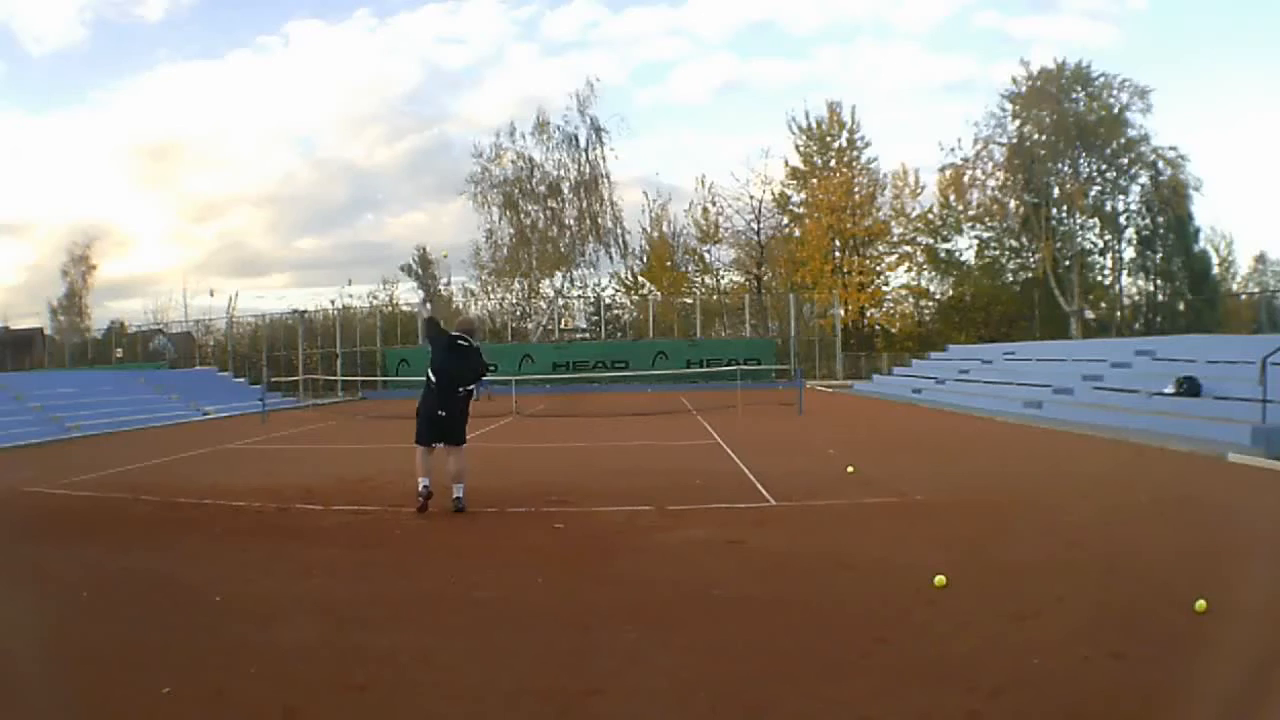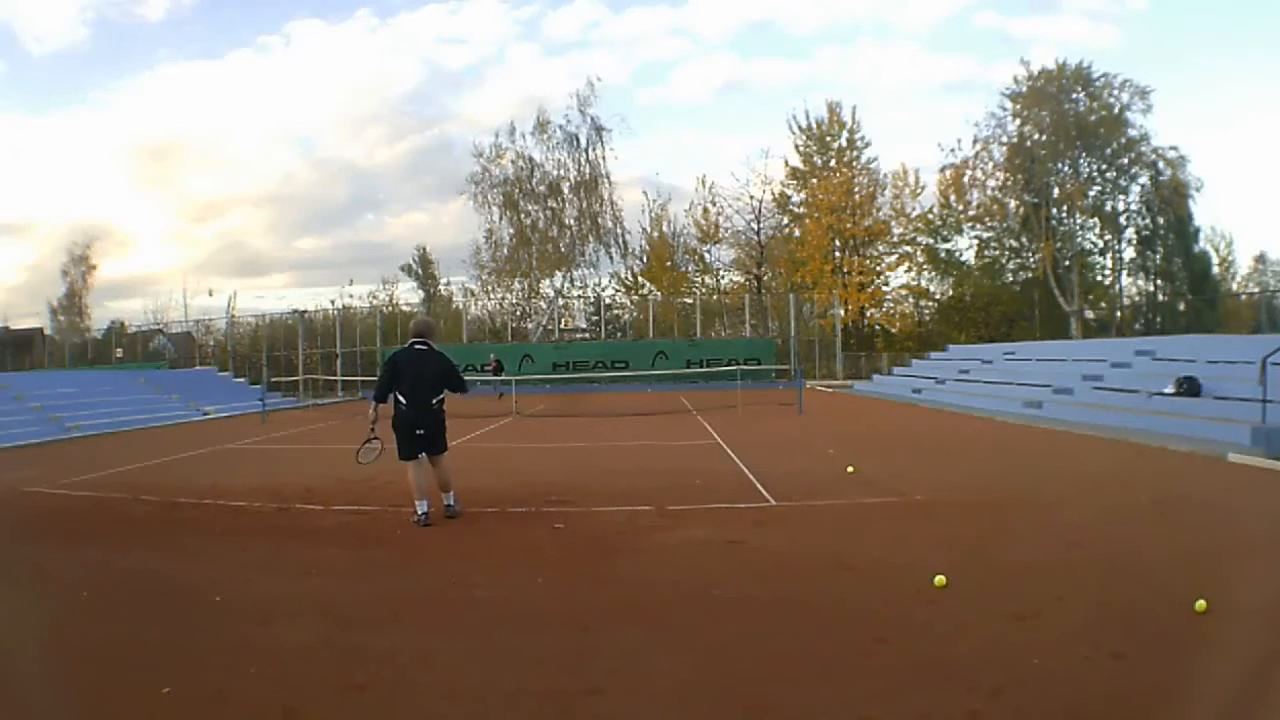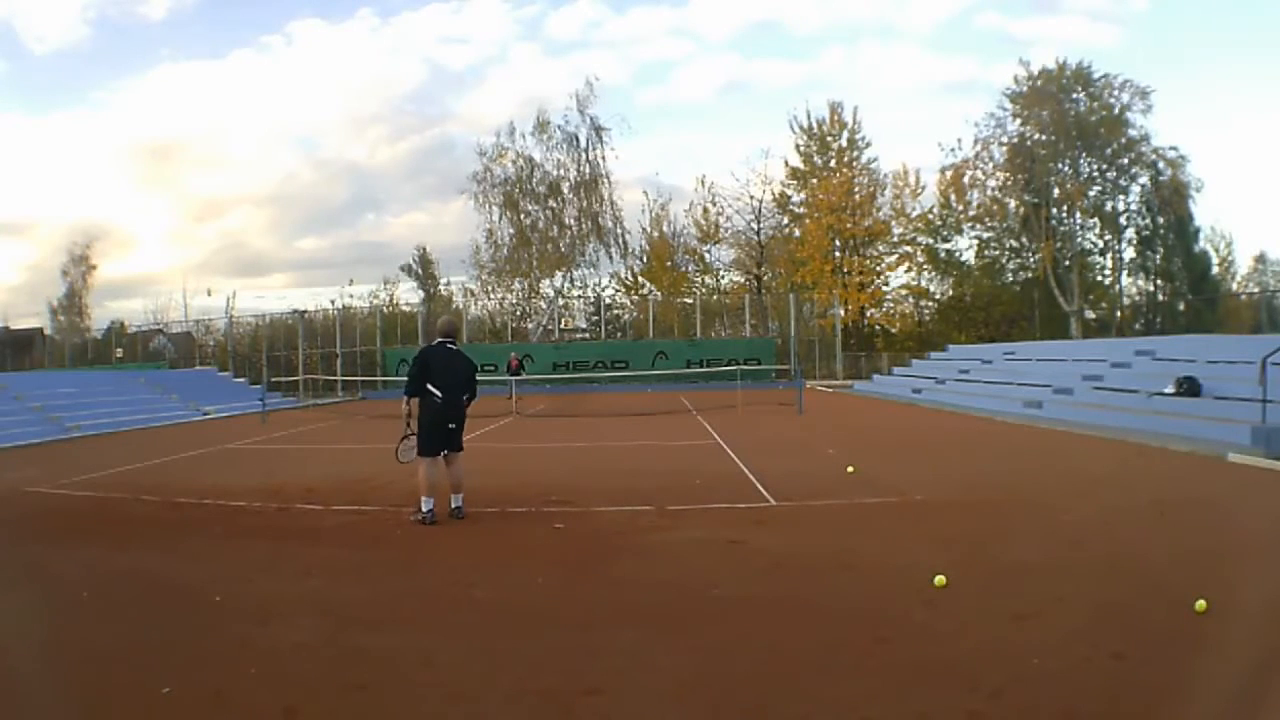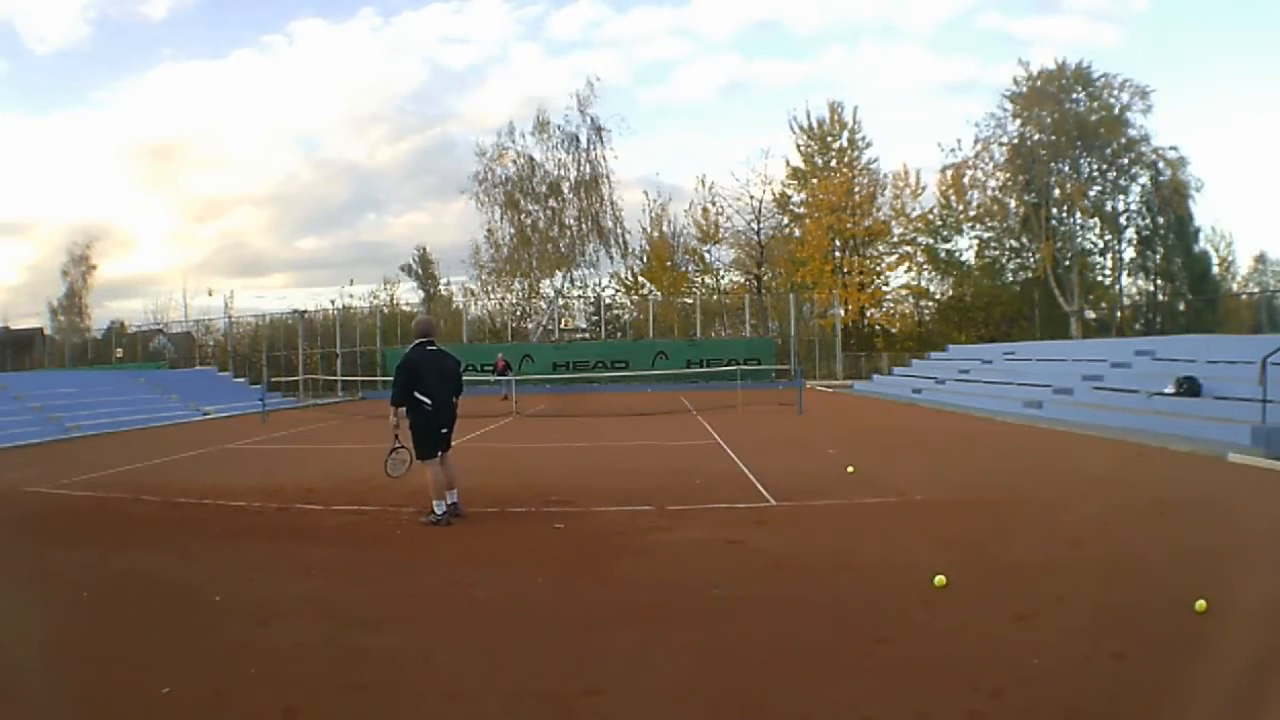
dt=1s
person 1, frame 1
left shoulder: (444, 342)
right shoulder: (475, 356)
left elbow: (432, 330)
right elbow: (481, 372)
left wrist: (429, 316)
left hip: (431, 406)
right hip: (457, 409)
left knee: (424, 448)
right knee: (455, 451)
left ankle: (424, 487)
right ankle: (458, 497)
person 1, frame 2
left shoulder: (397, 357)
right shoulder: (441, 359)
left elbow: (384, 385)
right elbow: (457, 384)
left wrist: (374, 408)
right wrist: (464, 388)
left hip: (406, 419)
right hip: (433, 418)
left knee: (414, 464)
right knee: (438, 461)
left ankle: (422, 512)
right ankle: (450, 504)
person 1, frame 3
left shoulder: (427, 353)
right shoulder: (465, 360)
left elbow: (413, 380)
right elbow: (471, 391)
left wrist: (407, 403)
left hip: (432, 414)
right hip: (456, 414)
left knee: (427, 461)
right knee: (453, 460)
left ankle: (427, 511)
right ankle: (457, 507)
person 1, frame 4
left shoulder: (410, 358)
right shoulder: (448, 358)
left elbow: (400, 389)
right elbow: (457, 387)
left wrist: (395, 414)
left hip: (423, 417)
right hip: (446, 414)
left knee: (429, 463)
right knee: (444, 458)
left ankle: (440, 512)
right ankle: (453, 504)
